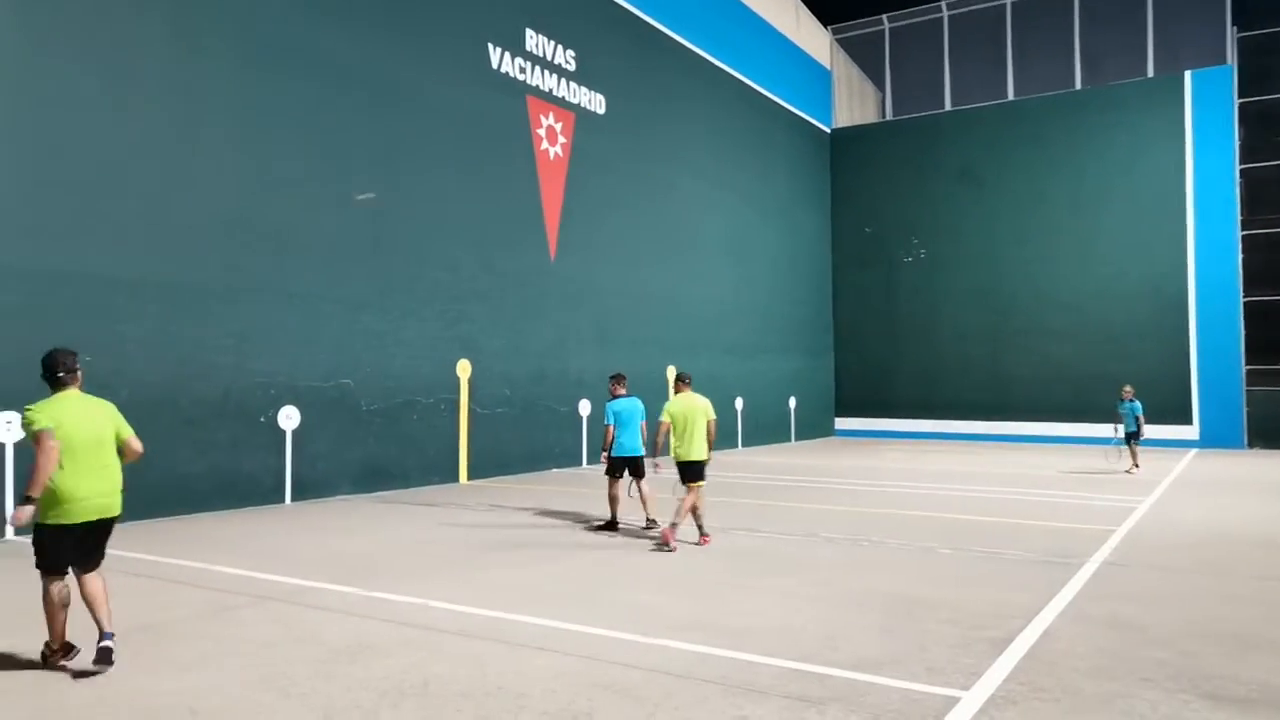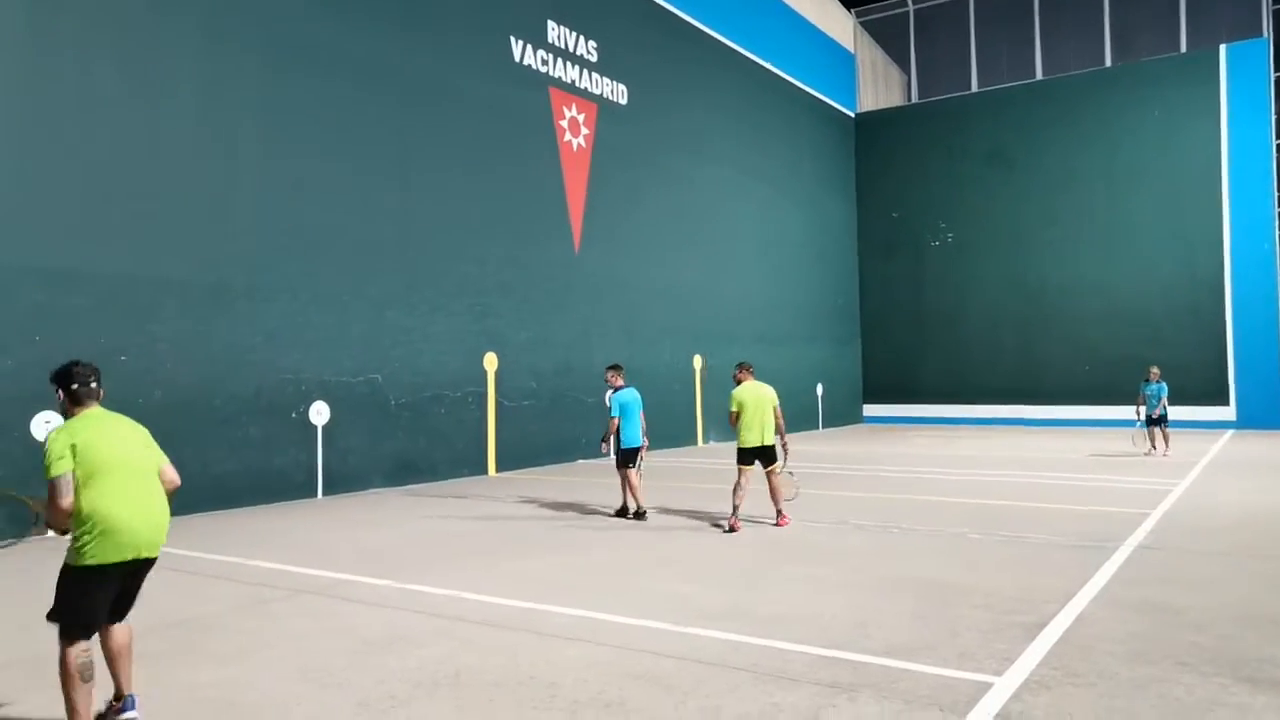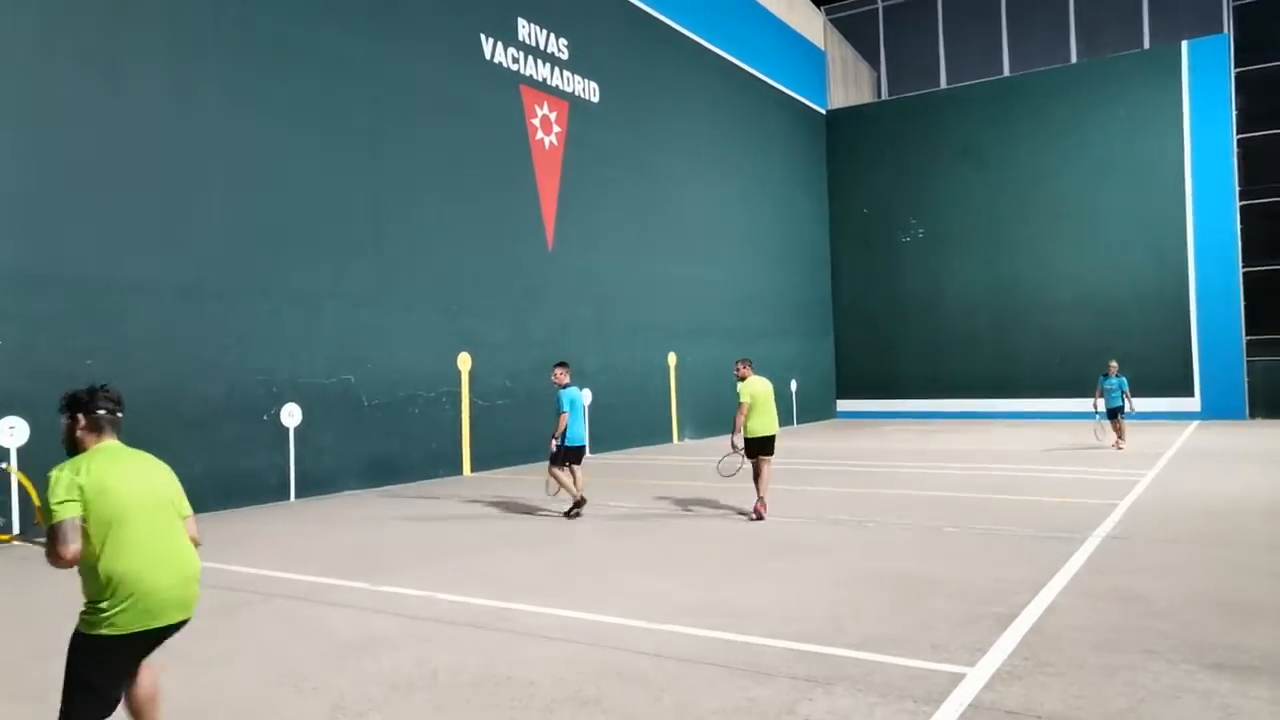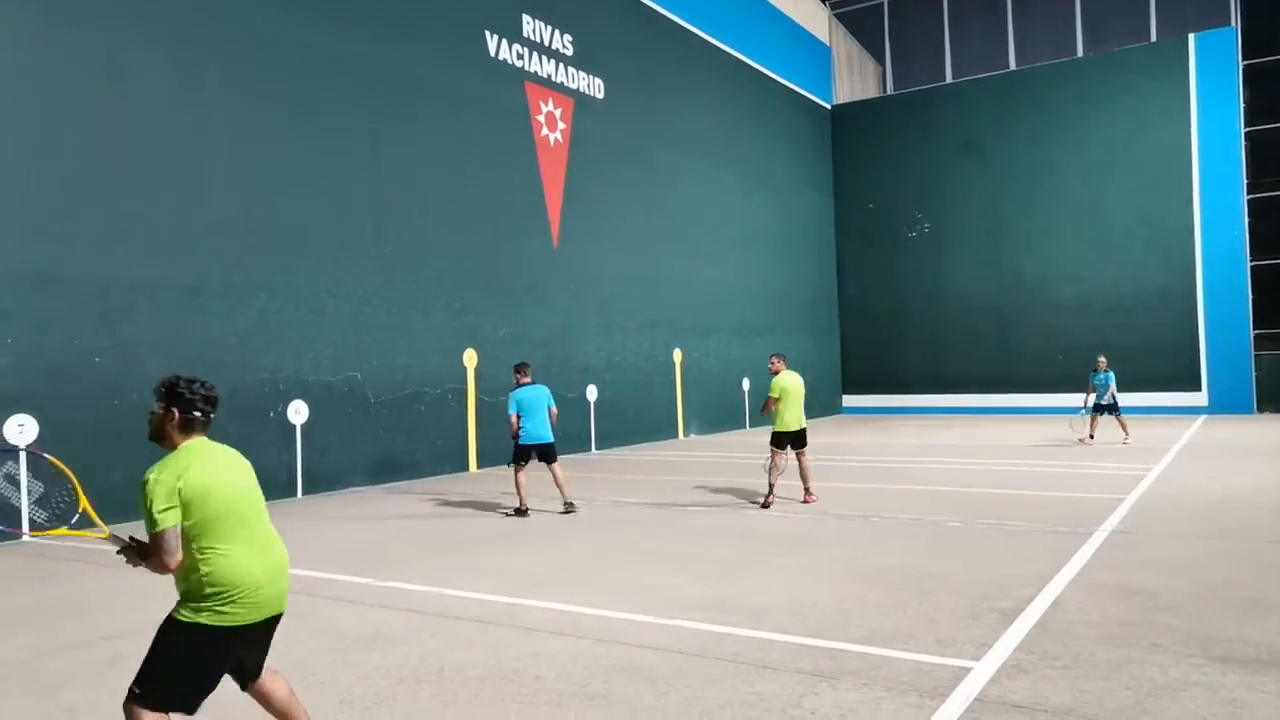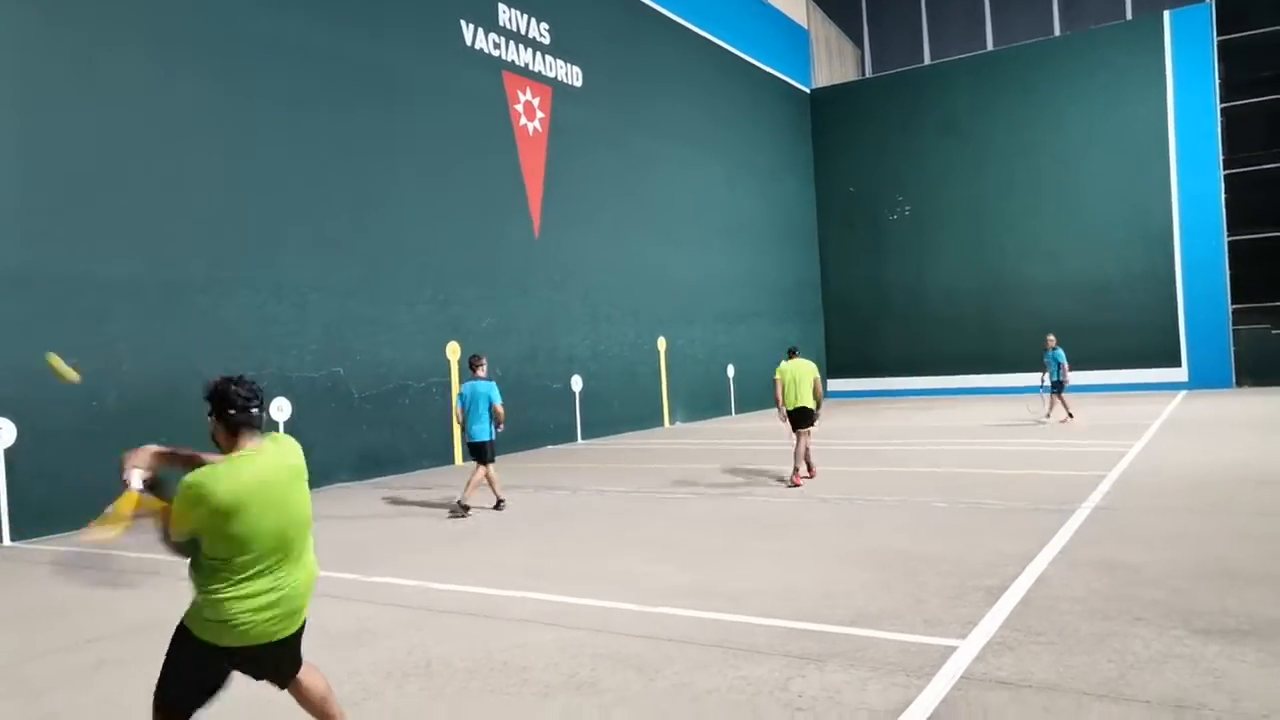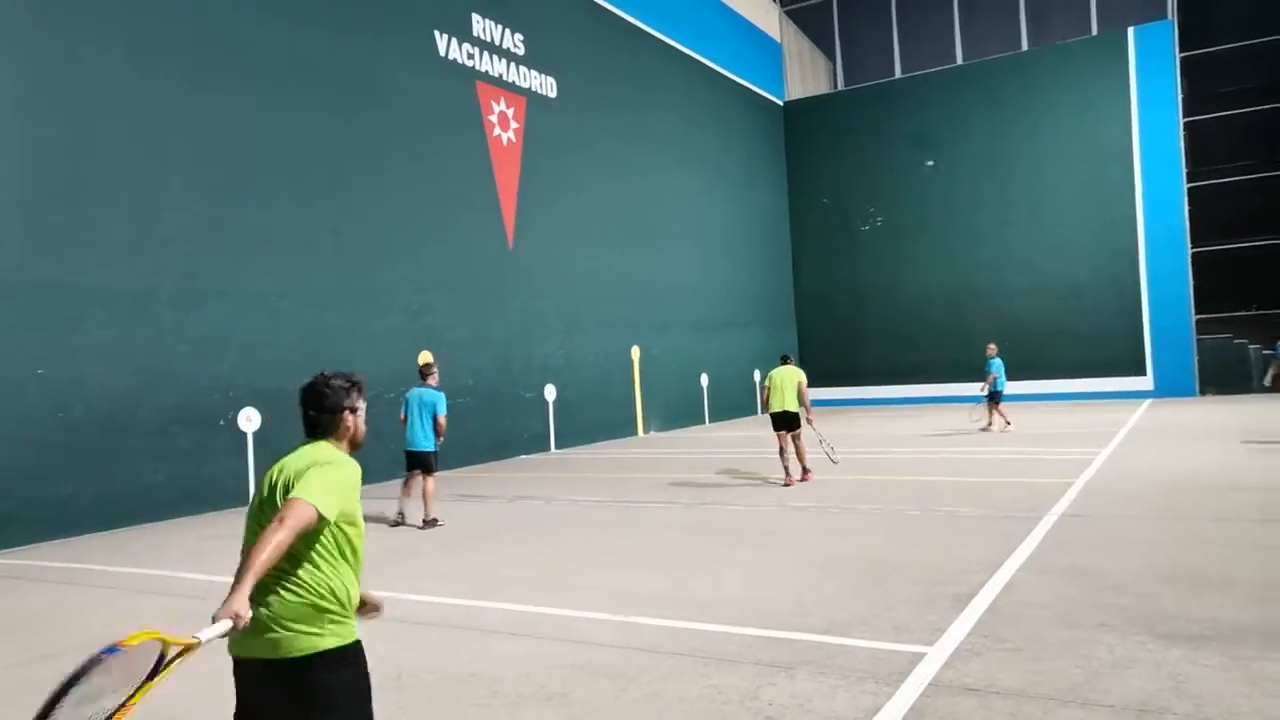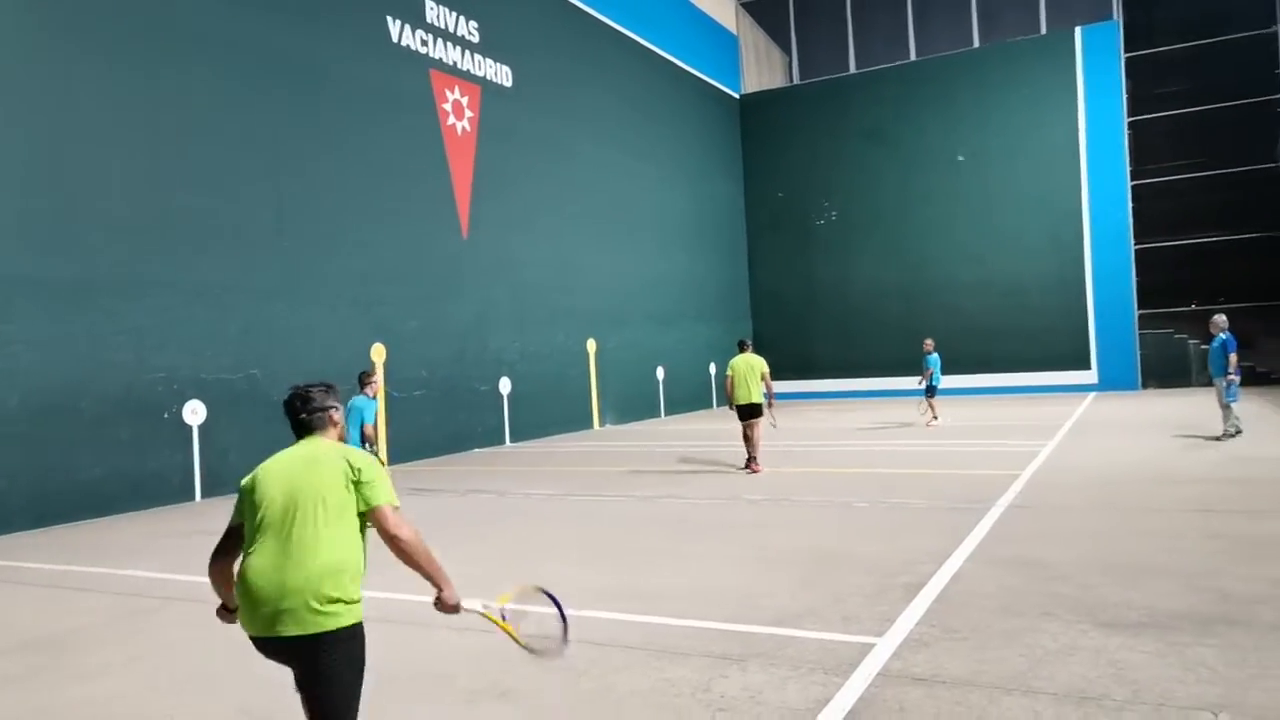
dt=0.5s
person 1, frame 1
left shoulder: (38, 411)
right shoulder: (105, 408)
left elbow: (49, 448)
right elbow: (135, 448)
left wrist: (29, 499)
left hip: (62, 511)
right hip: (105, 506)
left knee: (52, 576)
right knee: (89, 570)
left ankle: (59, 647)
right ankle: (106, 635)
person 1, frame 2
left shoulder: (63, 436)
right shoulder: (134, 428)
left elbow: (62, 502)
right elbow: (171, 480)
left wrist: (58, 524)
left hip: (100, 544)
right hip: (148, 539)
left knee: (74, 641)
right knee: (111, 617)
person 1, frame 3
left shoulder: (68, 475)
right shoulder: (157, 467)
left elbow: (67, 552)
right elbow: (192, 535)
left wrist: (52, 554)
left hip: (123, 609)
right hip: (181, 596)
right knee: (131, 658)
person 1, frame 4
left shoulder: (164, 475)
right shoulder: (233, 457)
left elbow: (169, 560)
left wrist: (140, 553)
right wrist: (151, 552)
left hip: (221, 607)
right hip: (269, 592)
right knee: (251, 675)
person 1, frame 5
left shoulder: (202, 486)
right shoulder: (287, 451)
left elbow: (177, 541)
right wrist: (164, 453)
left hip: (221, 623)
right hip: (287, 609)
right knee: (292, 673)
person 1, frame 6
left shoulder: (282, 469)
right shoulder: (338, 468)
right elbow: (284, 527)
left wrist: (350, 596)
right wrist: (241, 593)
left hip: (255, 640)
right hip: (317, 642)
person 1, frame 7
left shoulder: (258, 475)
right shoulder: (354, 460)
left elbow: (220, 563)
right elbow: (395, 531)
left wrist: (229, 603)
right wrist: (442, 584)
left hip: (263, 621)
right hip: (327, 610)
left knee: (312, 677)
